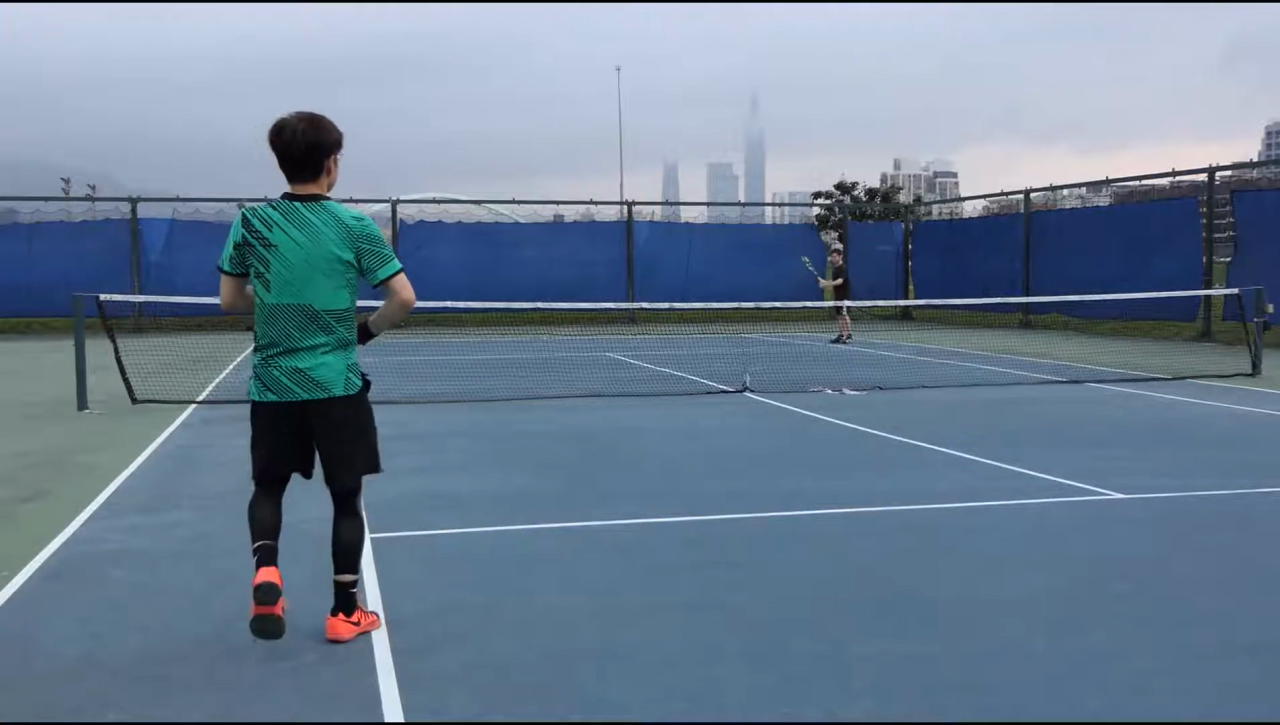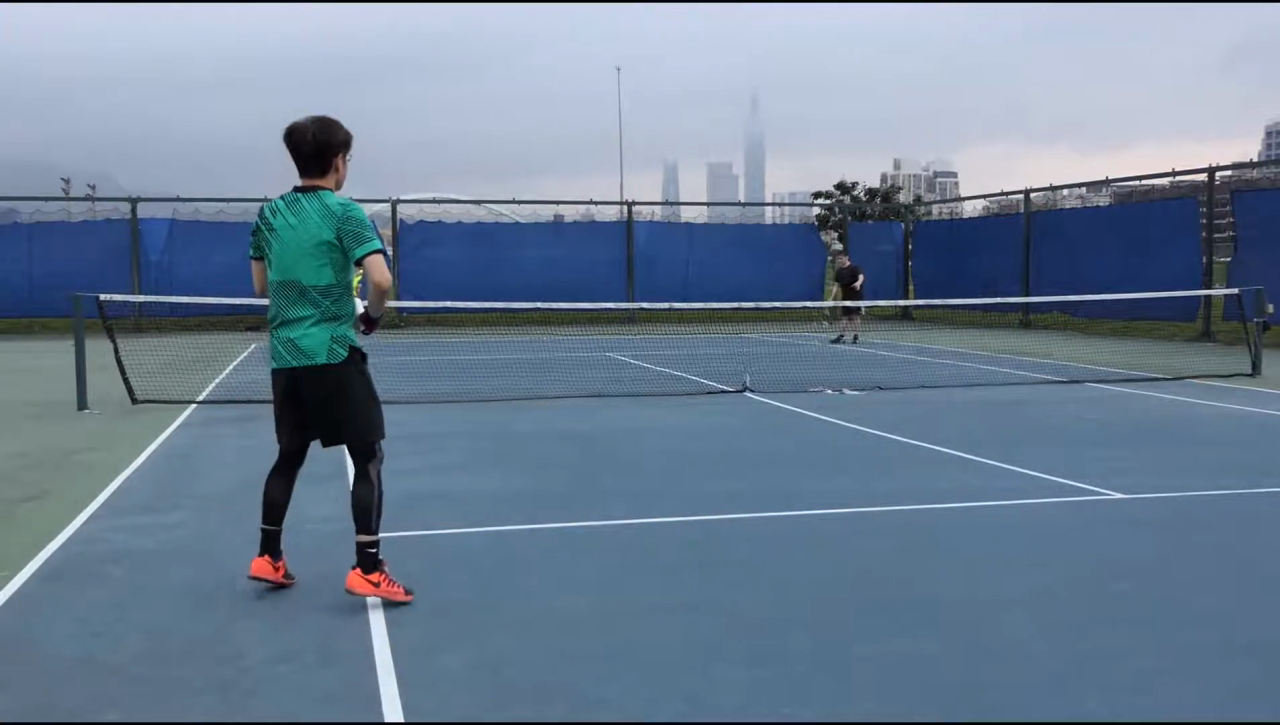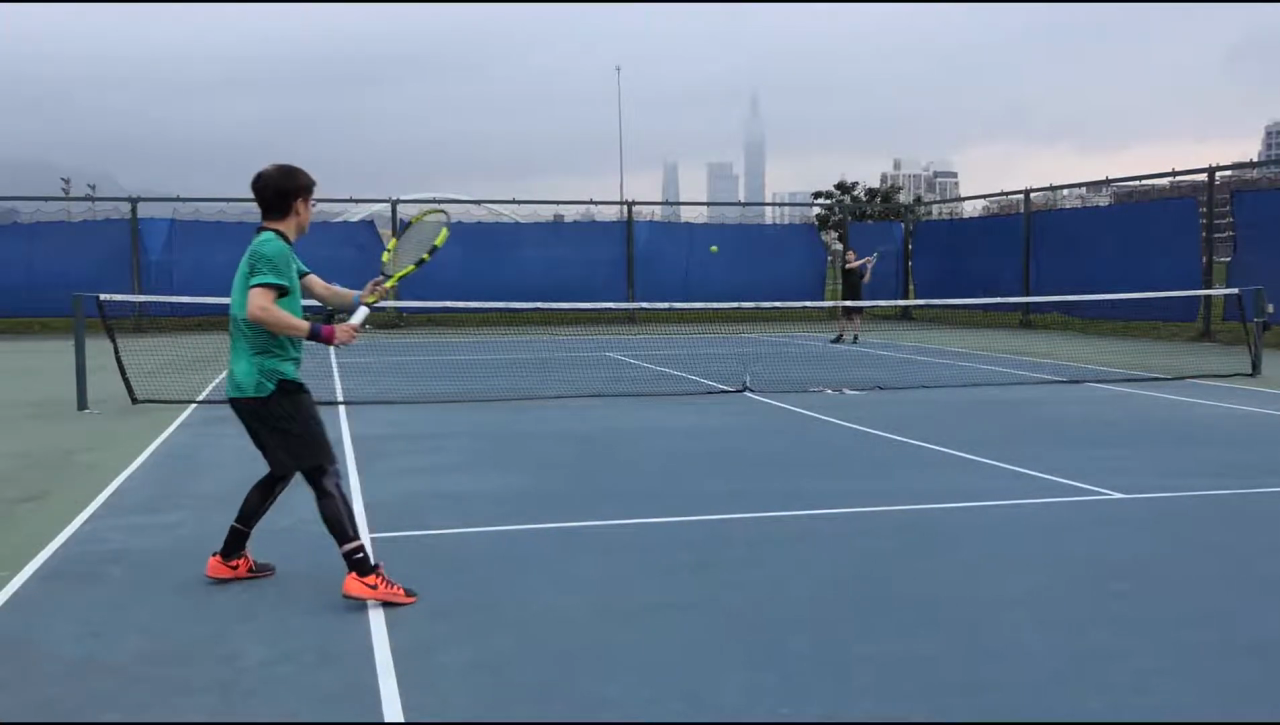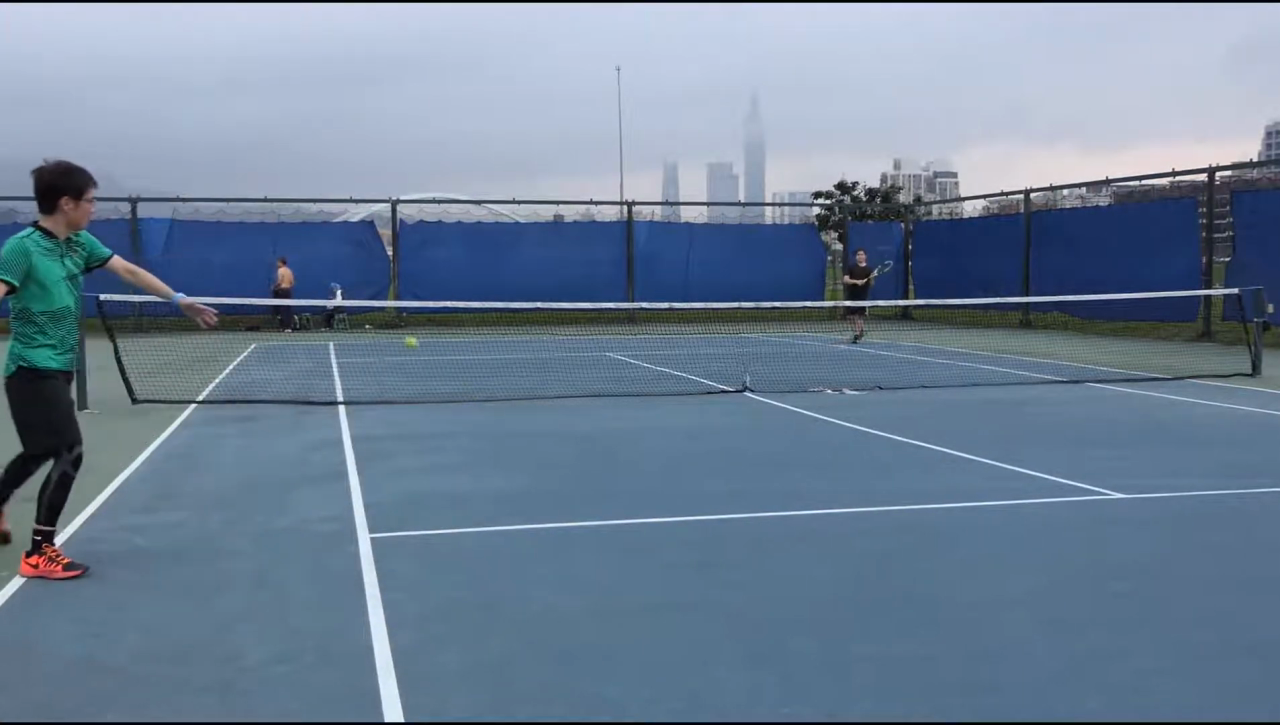
dt=0.7s
person 1, frame 1
left shoulder: (251, 222)
right shoulder: (355, 226)
left elbow: (231, 300)
right elbow: (405, 299)
right wrist: (368, 329)
left hip: (272, 387)
right hip: (337, 385)
left knee: (268, 486)
right knee: (345, 495)
left ankle: (267, 577)
right ankle: (345, 612)
person 1, frame 2
left shoulder: (270, 214)
right shoulder: (345, 213)
left elbow: (260, 283)
right elbow: (381, 279)
right wrist: (370, 316)
left hip: (285, 356)
right hip: (333, 356)
left knee: (289, 455)
right knee: (368, 457)
left ankle: (268, 558)
right ankle: (369, 570)
person 1, frame 3
left shoulder: (272, 250)
right shoulder: (269, 250)
left elbow: (323, 291)
right elbow: (258, 310)
left wrist: (363, 296)
right wrist: (320, 333)
left hip: (249, 385)
right hip: (270, 383)
left knee: (284, 468)
right knee: (324, 473)
left ankle: (230, 557)
right ankle: (363, 574)
person 1, frame 4
left shoulder: (79, 242)
left elbow: (129, 271)
left wrist: (180, 301)
left hip: (57, 368)
left knee: (39, 451)
right knee: (68, 455)
right ankle: (40, 552)
